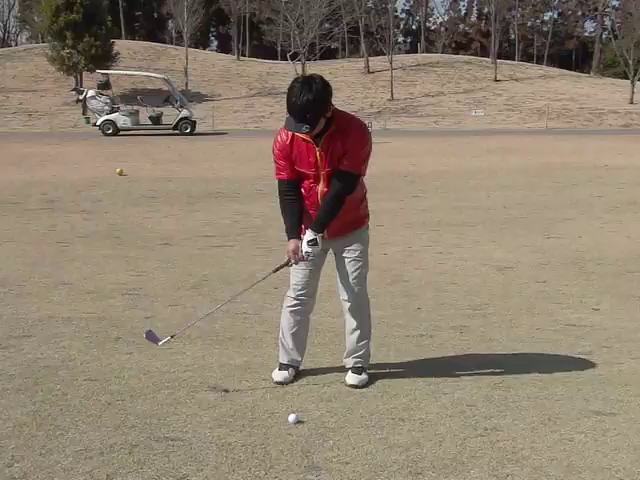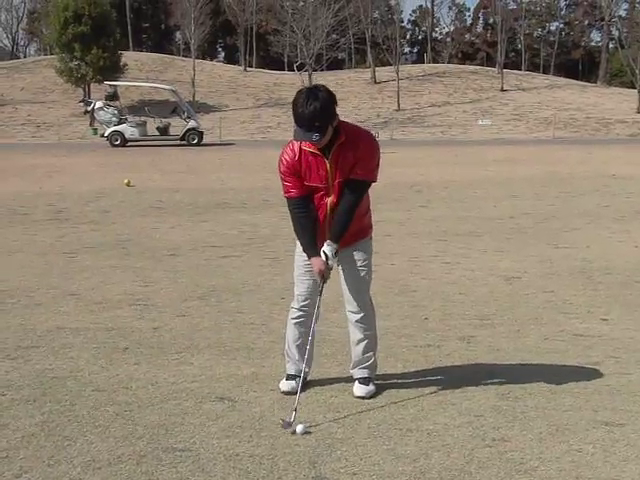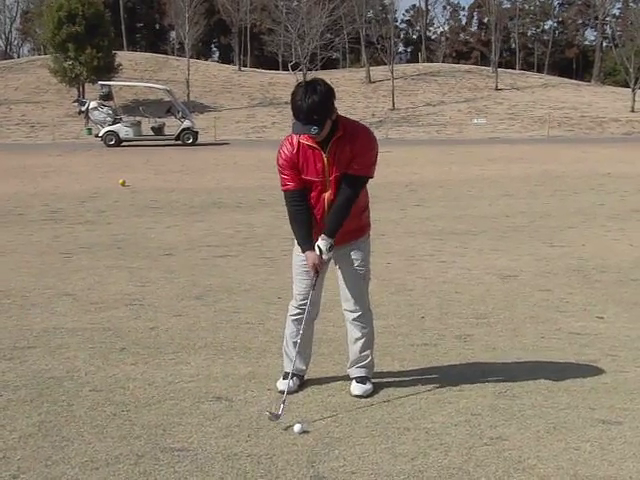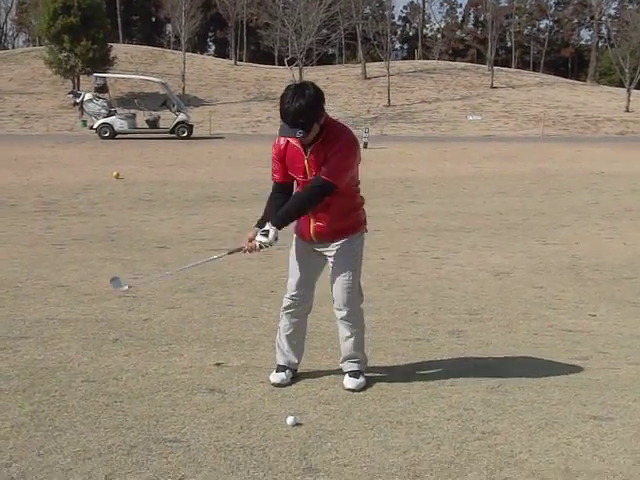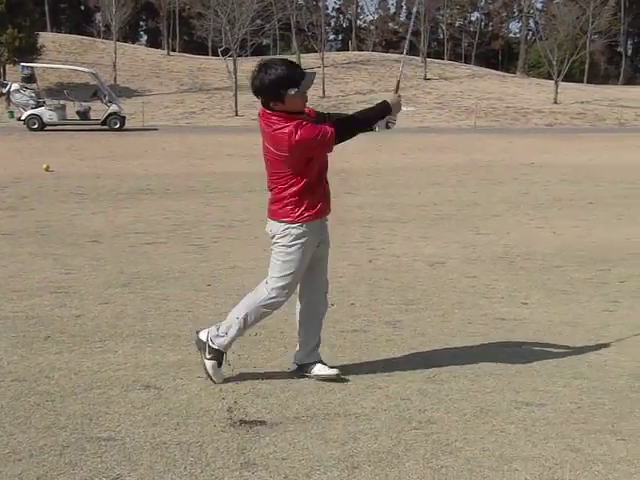
dt=1s
person 1, frame 1
left shoulder: (355, 132)
right shoulder: (285, 138)
left elbow: (344, 188)
right elbow: (288, 190)
left wrist: (316, 232)
right wrist: (294, 236)
left hip: (350, 228)
right hip: (306, 229)
left knee: (355, 296)
right knee: (297, 296)
left ankle: (356, 361)
right ankle: (289, 360)
person 1, frame 2
left shoulder: (363, 143)
right shoulder: (291, 155)
left elbow: (353, 198)
right elbow: (298, 208)
left wrist: (333, 244)
right wrist: (313, 253)
left hip: (353, 239)
right hip: (311, 241)
left knee: (359, 306)
right knee: (301, 306)
left ankle: (363, 372)
right ankle: (295, 370)
person 1, frame 3
left shoulder: (361, 138)
right shoulder: (289, 149)
left elbow: (349, 194)
right elbow: (295, 202)
left wrist: (327, 239)
right wrist: (307, 247)
left hip: (351, 237)
right hip: (309, 238)
left knee: (356, 306)
right knee: (301, 304)
left ankle: (361, 371)
right ankle: (293, 370)
person 1, frame 4
left shoulder: (344, 144)
right shoulder: (283, 144)
left elbow: (313, 193)
right elbow: (281, 191)
left wrist: (274, 226)
right wrist: (260, 227)
left hip: (344, 235)
right hip: (306, 235)
left knee: (346, 302)
right knee: (294, 300)
left ankle: (353, 365)
right ankle: (287, 362)
person 1, frame 5
left shoulder: (275, 113)
right shoulder: (295, 135)
left elbow: (329, 122)
right elbow: (341, 132)
left wrist: (374, 115)
right wrist: (386, 109)
left hip: (312, 219)
right hip: (294, 223)
left knee: (315, 291)
right knee: (277, 289)
left ankle: (306, 359)
right ankle: (215, 338)
